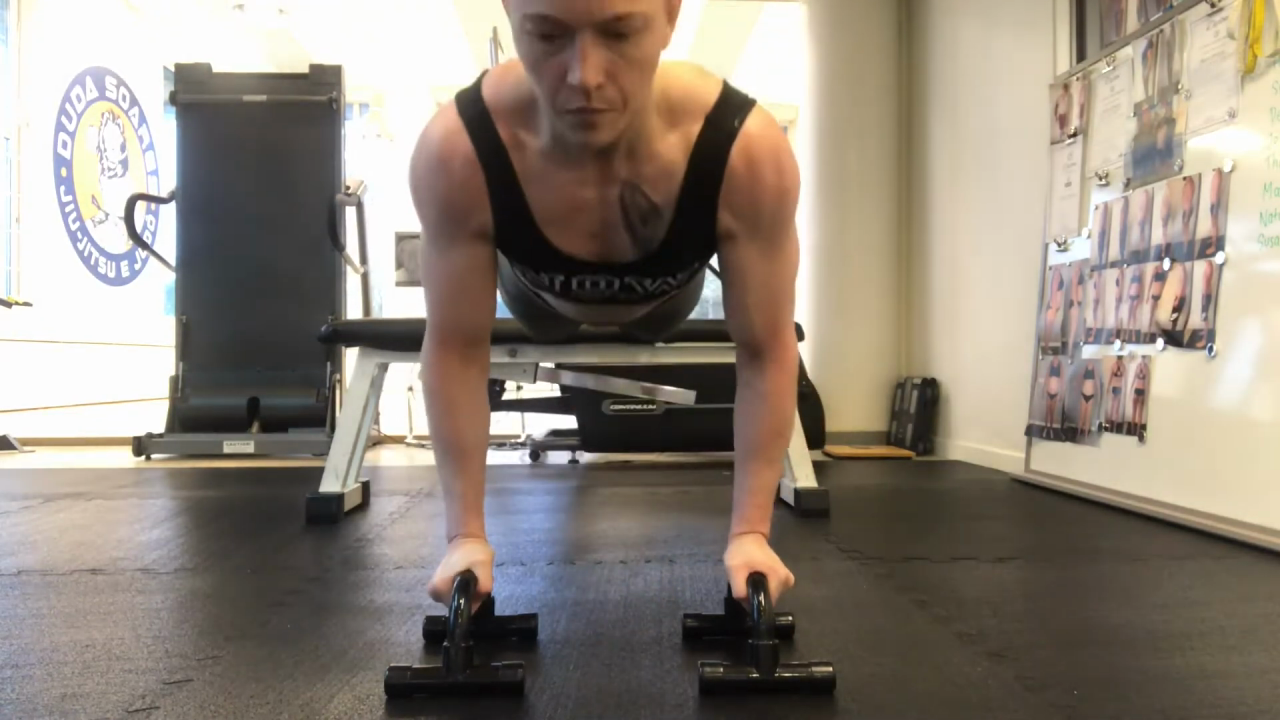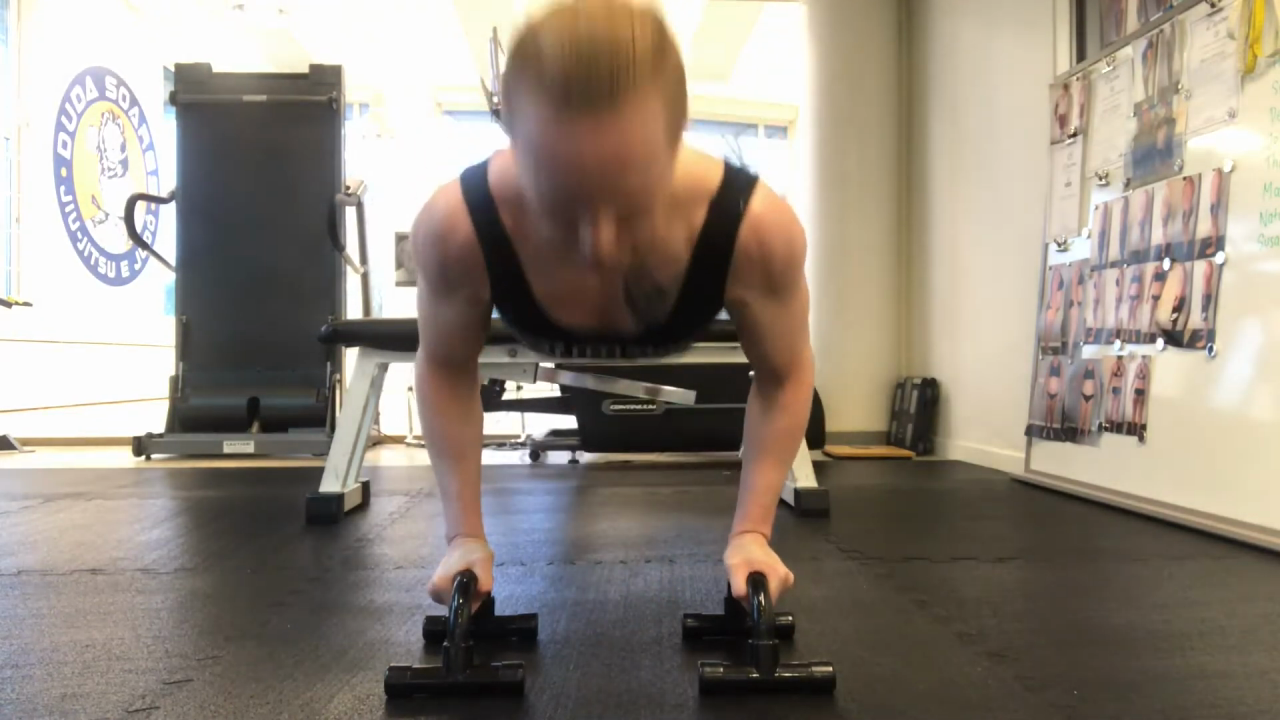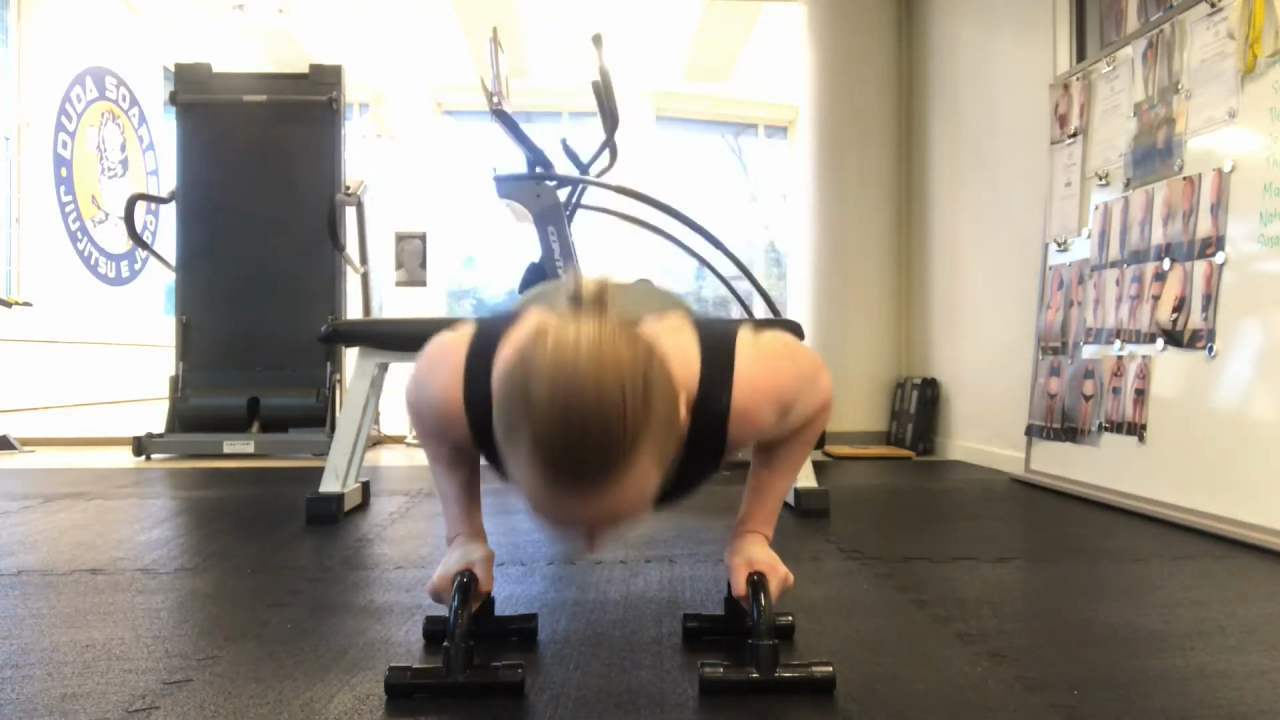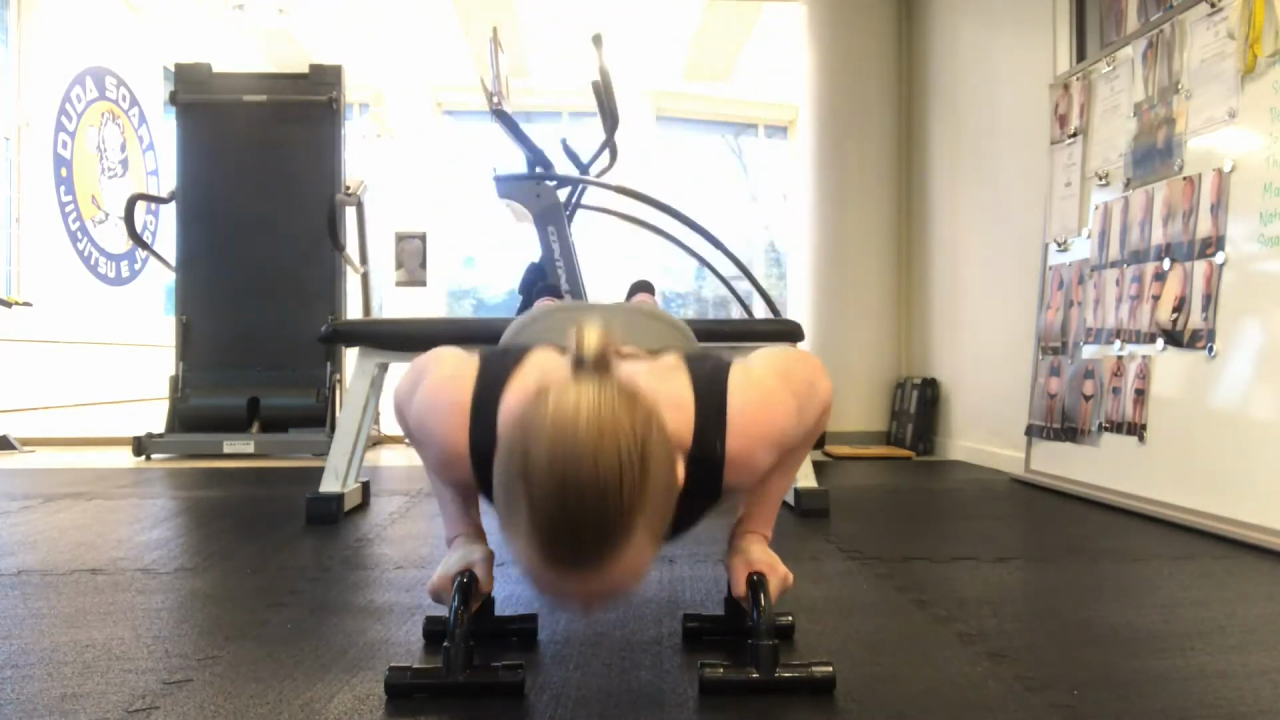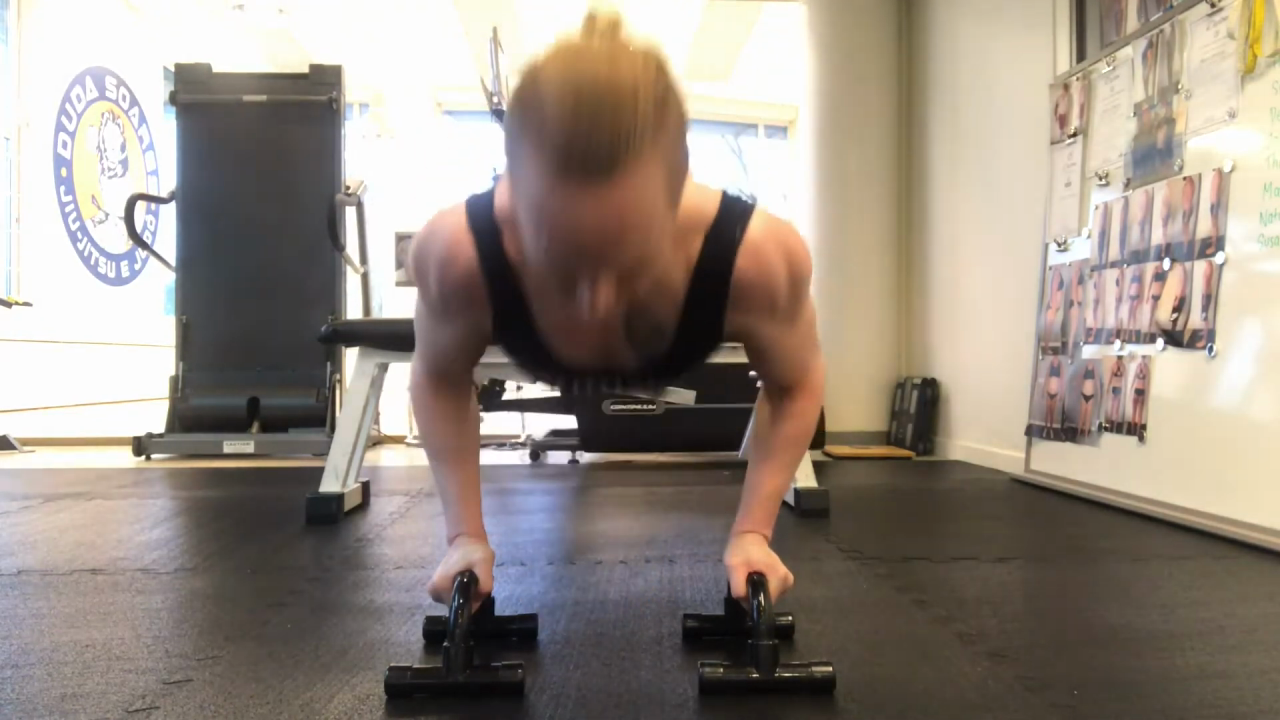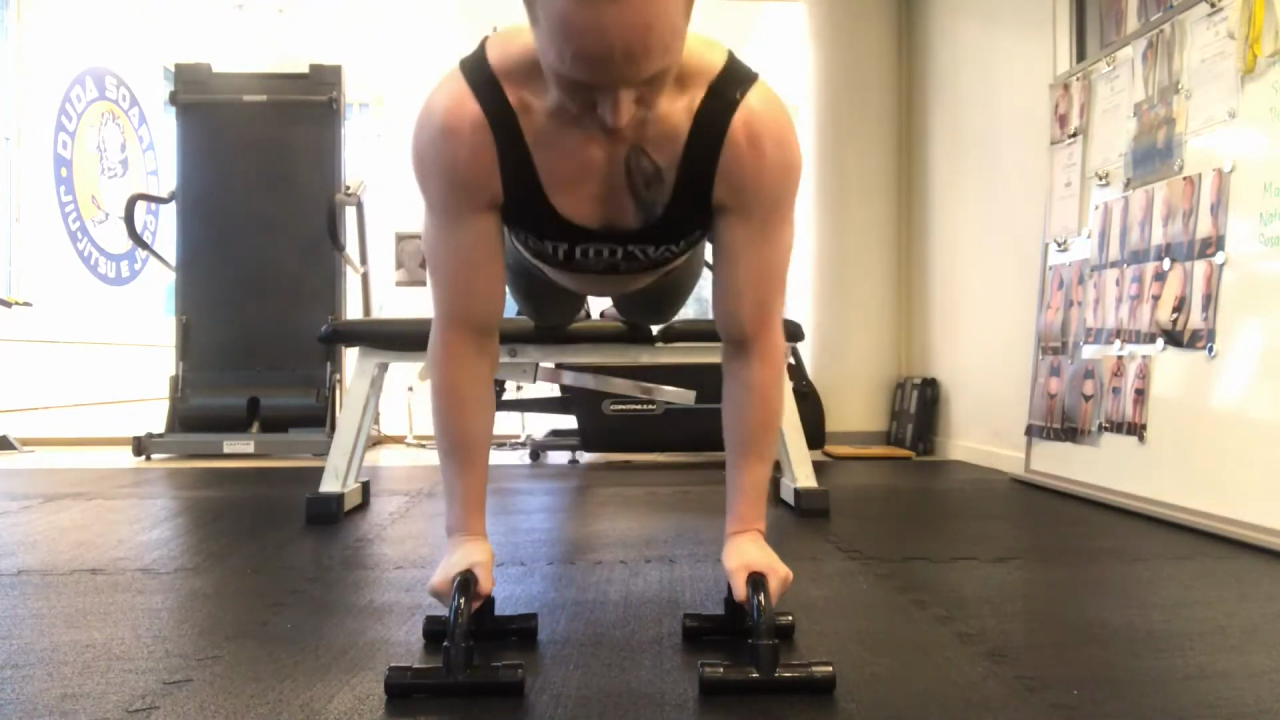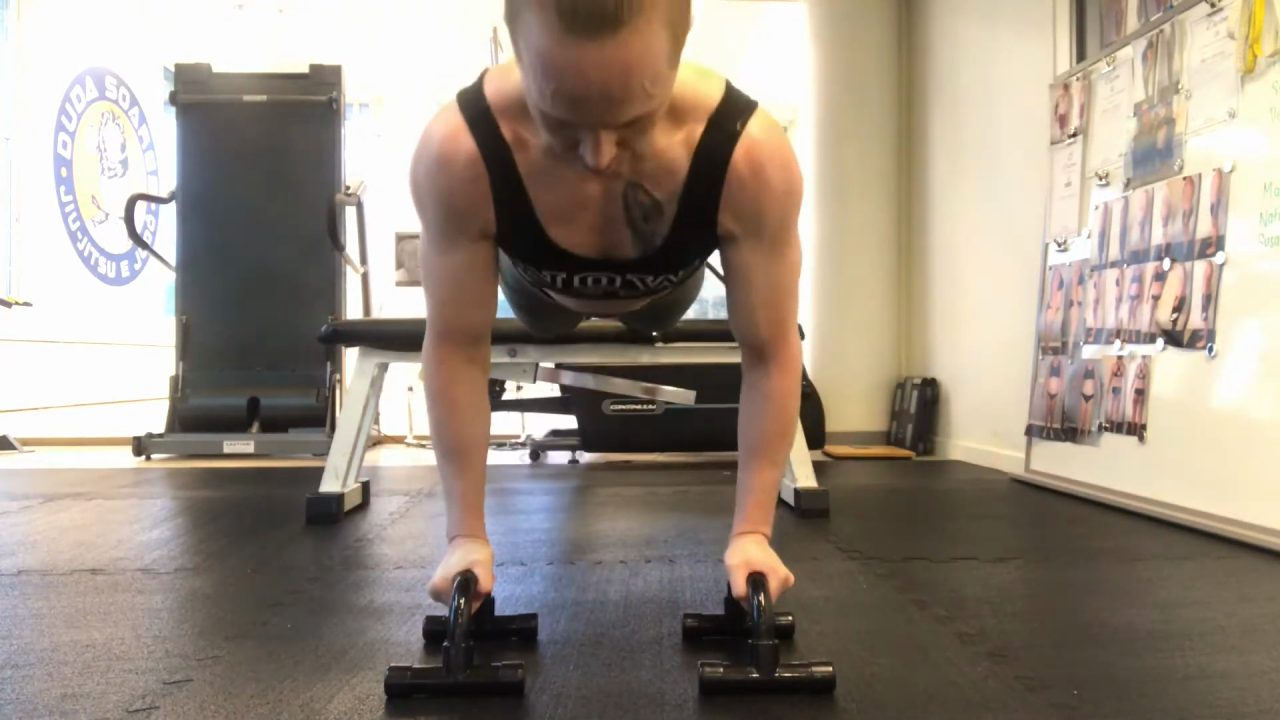
dt=0.3s
person 1, frame 1
left shoulder: (748, 152)
right shoulder: (455, 151)
left elbow: (765, 352)
right elbow: (455, 350)
left wrist: (749, 533)
right wrist: (466, 536)
left hip: (660, 293)
right hip: (544, 291)
left knee: (655, 330)
right knee: (542, 328)
person 1, frame 2
left shoulder: (755, 226)
right shoulder: (457, 224)
left elbow: (783, 374)
right elbow: (445, 367)
left wrist: (751, 532)
right wrist: (464, 536)
left hip: (665, 328)
person 1, frame 3
left shoulder: (742, 390)
right shoulder: (456, 388)
left elbow: (817, 394)
left wrist: (754, 532)
right wrist: (463, 535)
left ankle: (646, 303)
right ankle: (543, 300)
person 1, frame 4
left shoulder: (739, 433)
right shoulder: (454, 424)
left elbow: (815, 385)
right elbow: (408, 392)
left wrist: (754, 533)
right wrist: (462, 537)
left ankle: (643, 305)
right ankle: (543, 303)
person 1, frame 5
left shoulder: (755, 251)
right shoulder: (459, 247)
left elbow: (796, 384)
right elbow: (438, 377)
left wrist: (752, 532)
right wrist: (465, 535)
person 1, frame 6
left shoulder: (750, 124)
right shoulder: (460, 117)
left elbow: (751, 342)
right elbow: (464, 337)
left wrist: (746, 530)
right wrist: (465, 534)
left hip: (660, 267)
right hip: (541, 260)
left knee: (651, 310)
right knee: (544, 312)
person 1, frame 7
left shoulder: (750, 155)
right shoulder: (456, 151)
left elbow: (770, 353)
right elbow: (455, 347)
left wrist: (750, 531)
right wrist: (466, 536)
left hip: (662, 280)
right hip: (540, 280)
left knee: (655, 320)
right knee: (544, 323)
